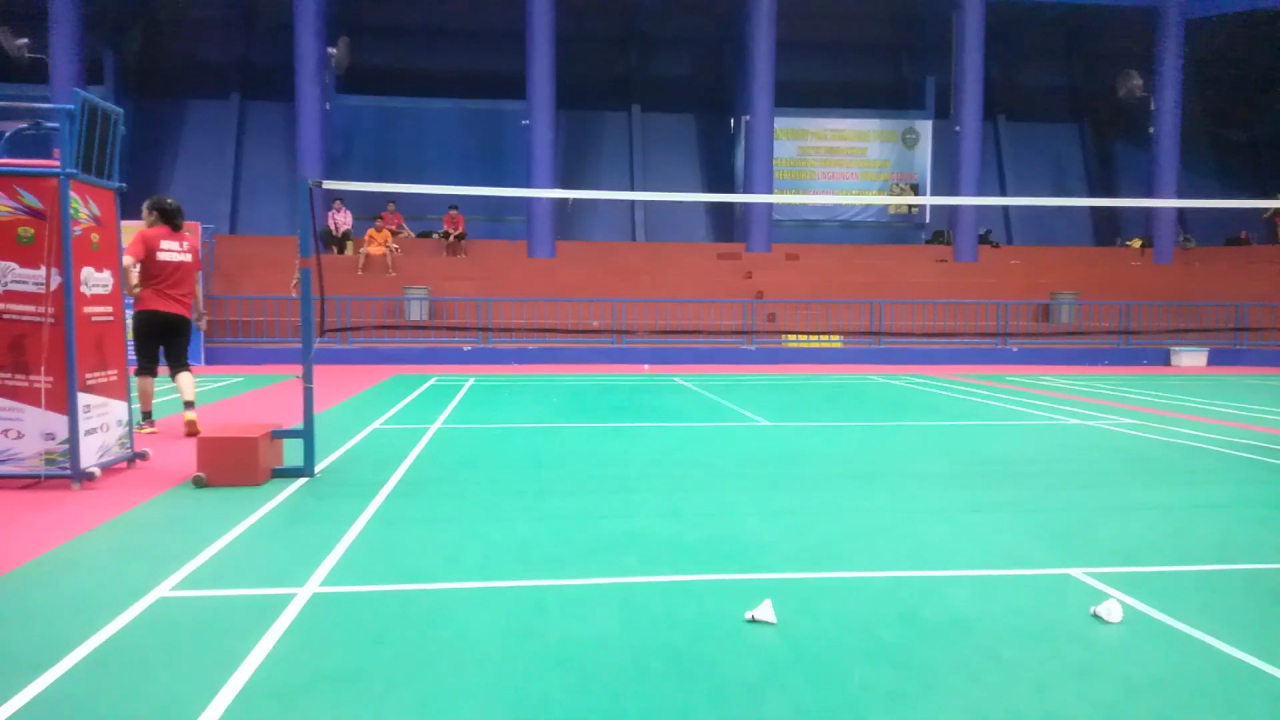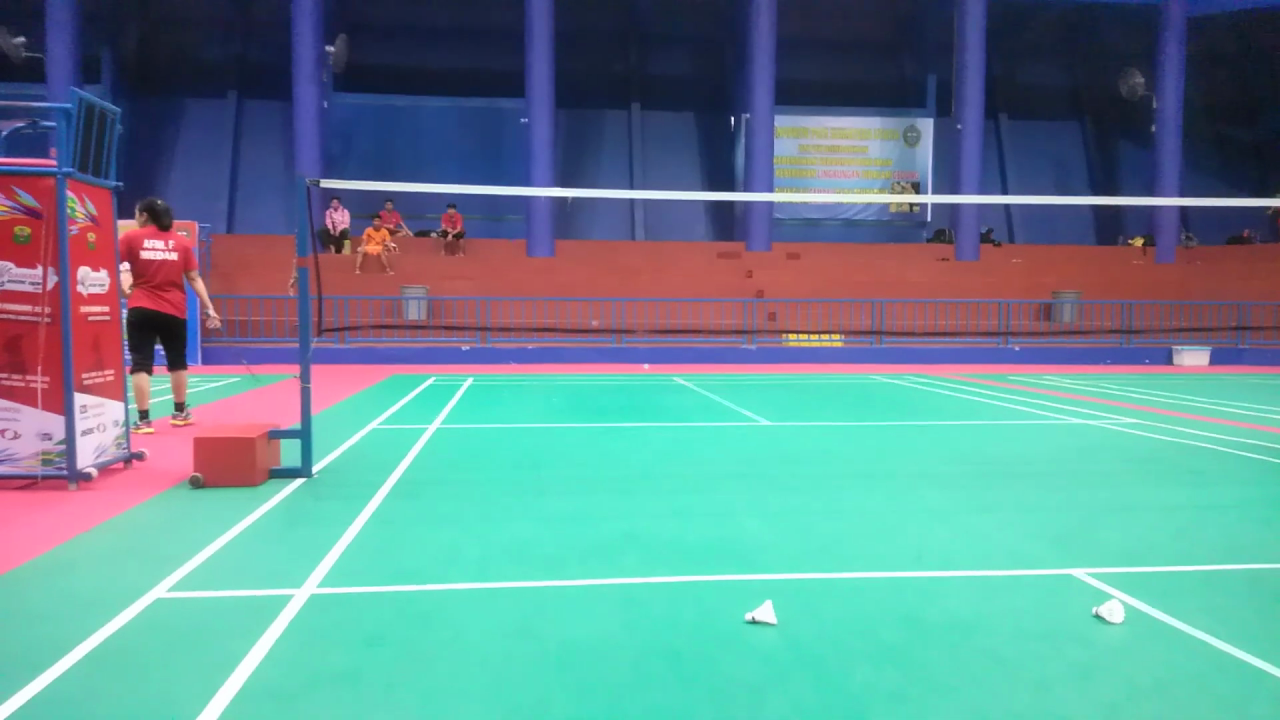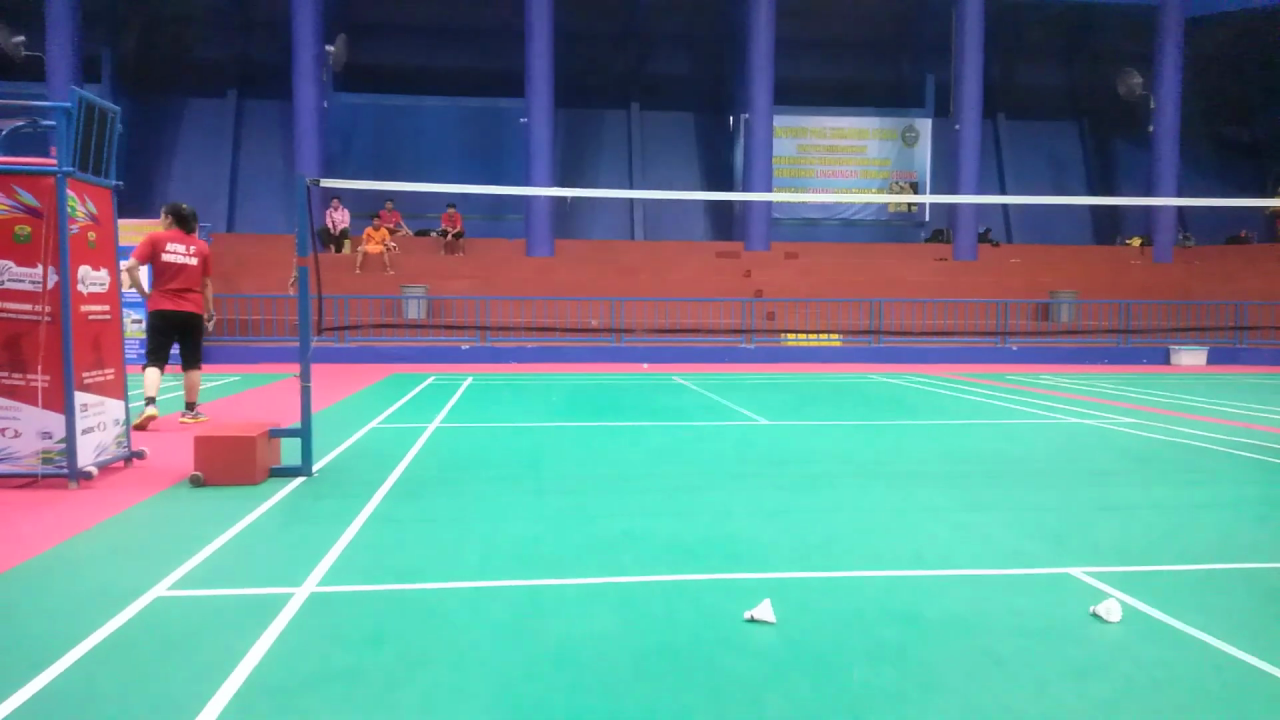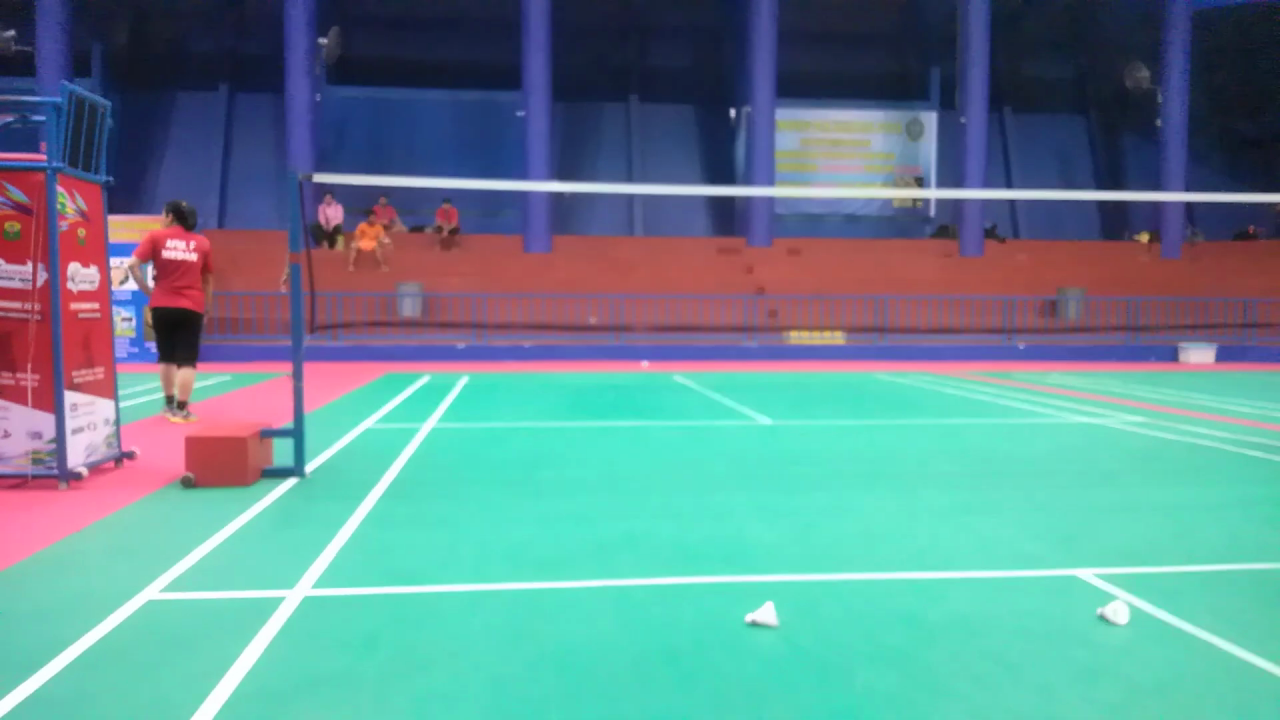
dt=0.4s
person 1, frame 1
left shoulder: (146, 236)
right shoulder: (190, 242)
left elbow: (127, 264)
right elbow: (195, 281)
left wrist: (131, 288)
right wrist: (199, 311)
left hip: (149, 310)
right hip: (180, 313)
left knee: (146, 367)
right knee: (180, 365)
left ankle: (146, 420)
right ankle: (189, 409)
person 1, frame 2
left shoulder: (131, 238)
right shoulder: (182, 242)
right elbow: (194, 278)
left wrist: (122, 290)
right wrist: (209, 309)
left hip: (141, 310)
right hip: (173, 311)
left knee: (141, 364)
right knee: (177, 361)
left ankle: (143, 419)
right ankle: (180, 412)
person 1, frame 3
left shoulder: (155, 239)
right shoulder: (201, 246)
left elbow: (131, 266)
right elbow: (206, 284)
left wrist: (143, 292)
right wrist: (210, 312)
left hip: (161, 309)
right hip: (192, 312)
left knee: (154, 361)
right knee: (192, 362)
left ankle: (150, 405)
right ankle: (191, 410)
person 1, frame 4
left shoulder: (156, 237)
right shoulder: (202, 243)
left elbow: (133, 265)
right elbow: (207, 280)
left wrist: (147, 290)
right wrist: (206, 307)
left hip: (162, 306)
right hip: (191, 308)
left knee: (166, 356)
right knee: (187, 360)
left ankle: (170, 404)
right ankle: (181, 410)
